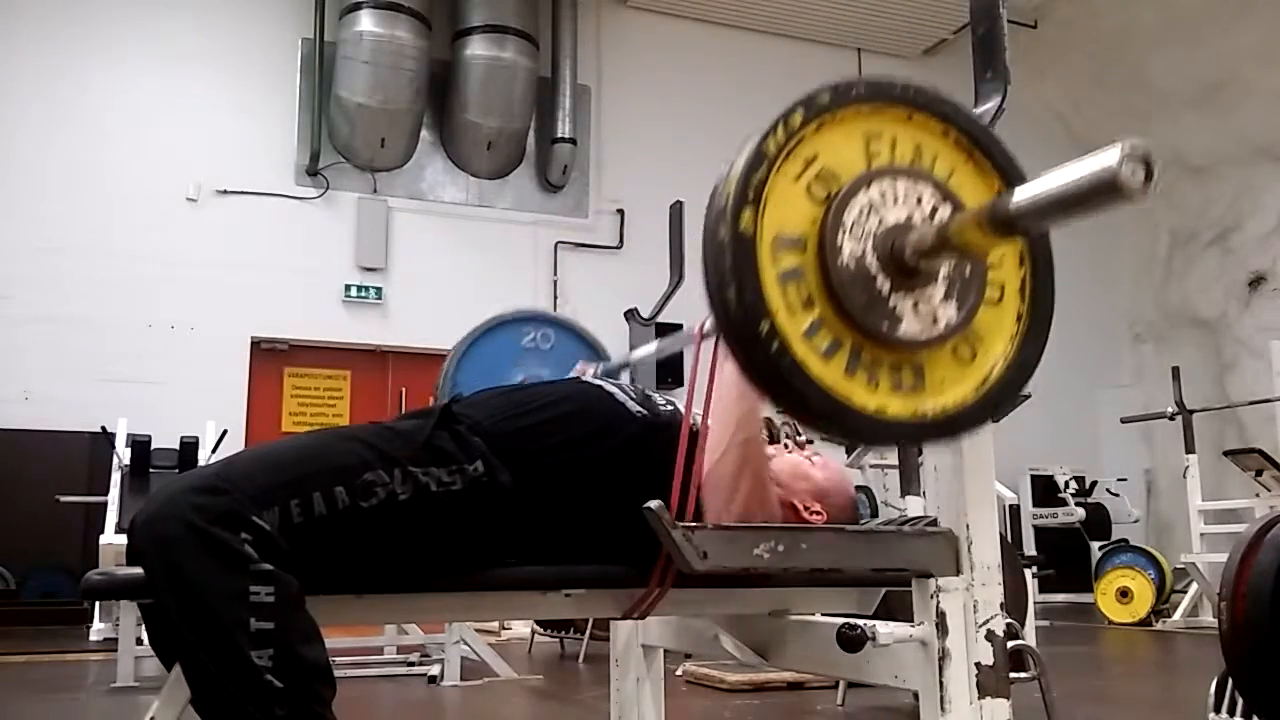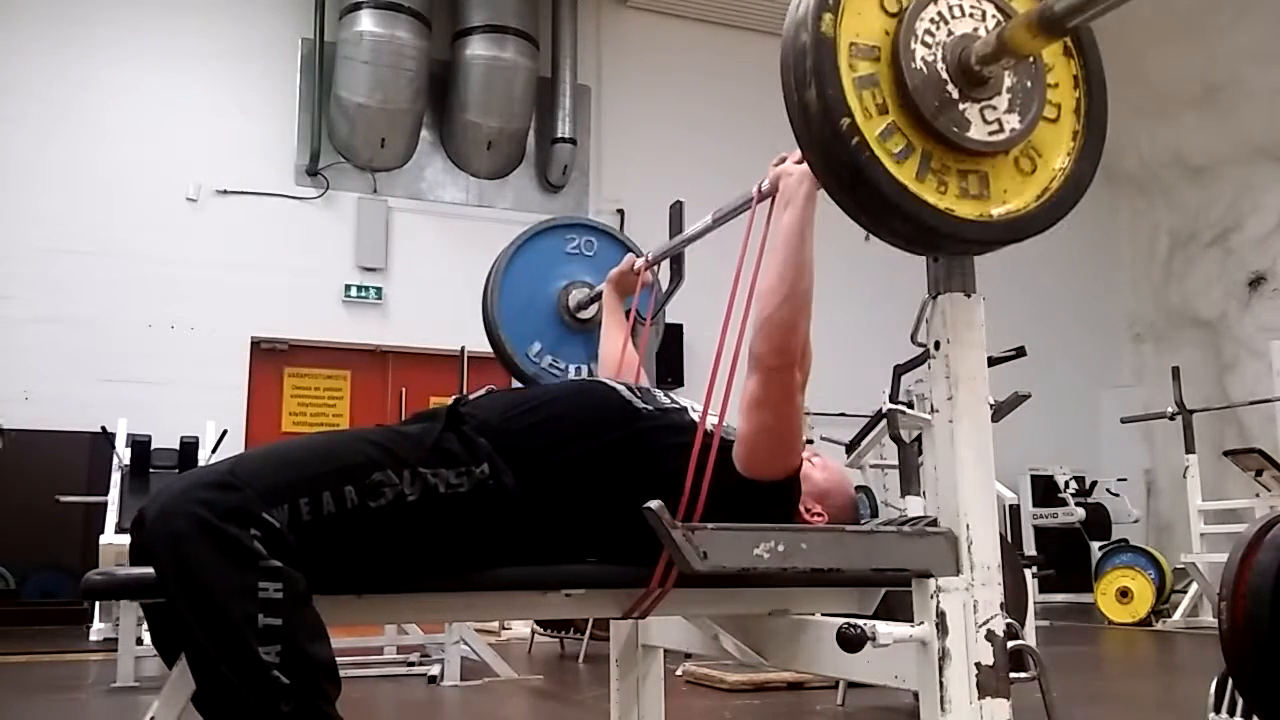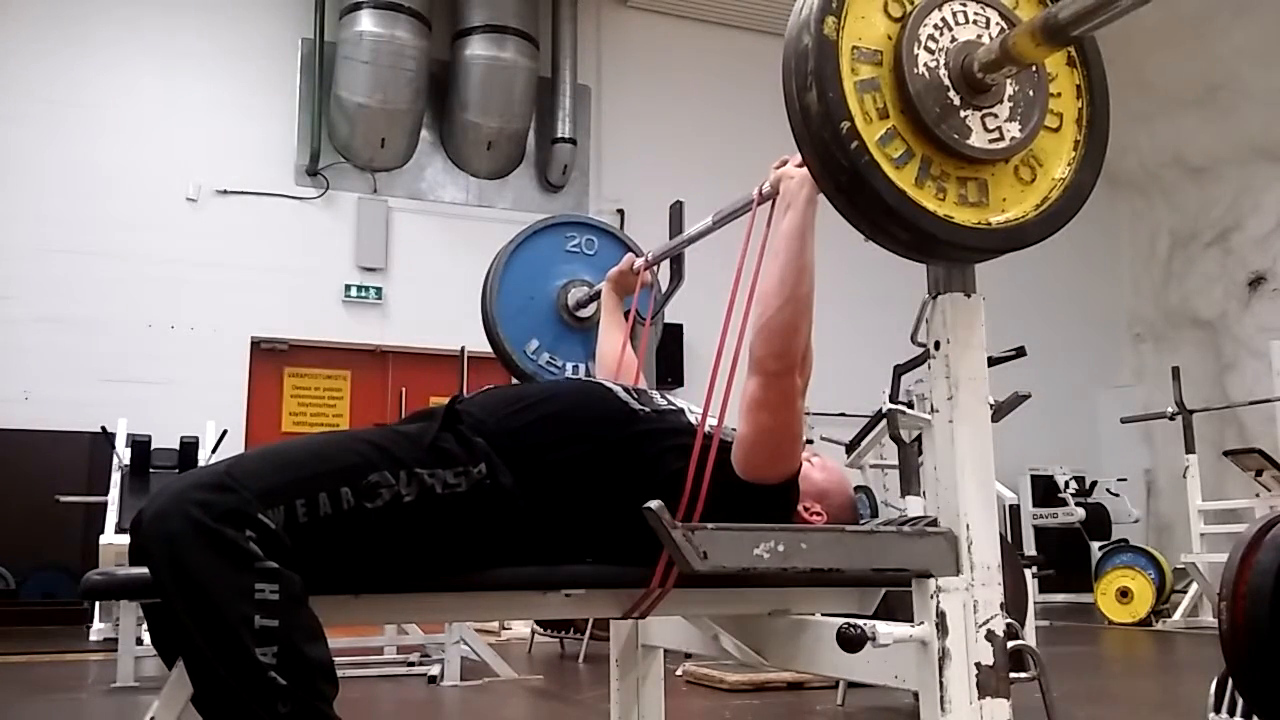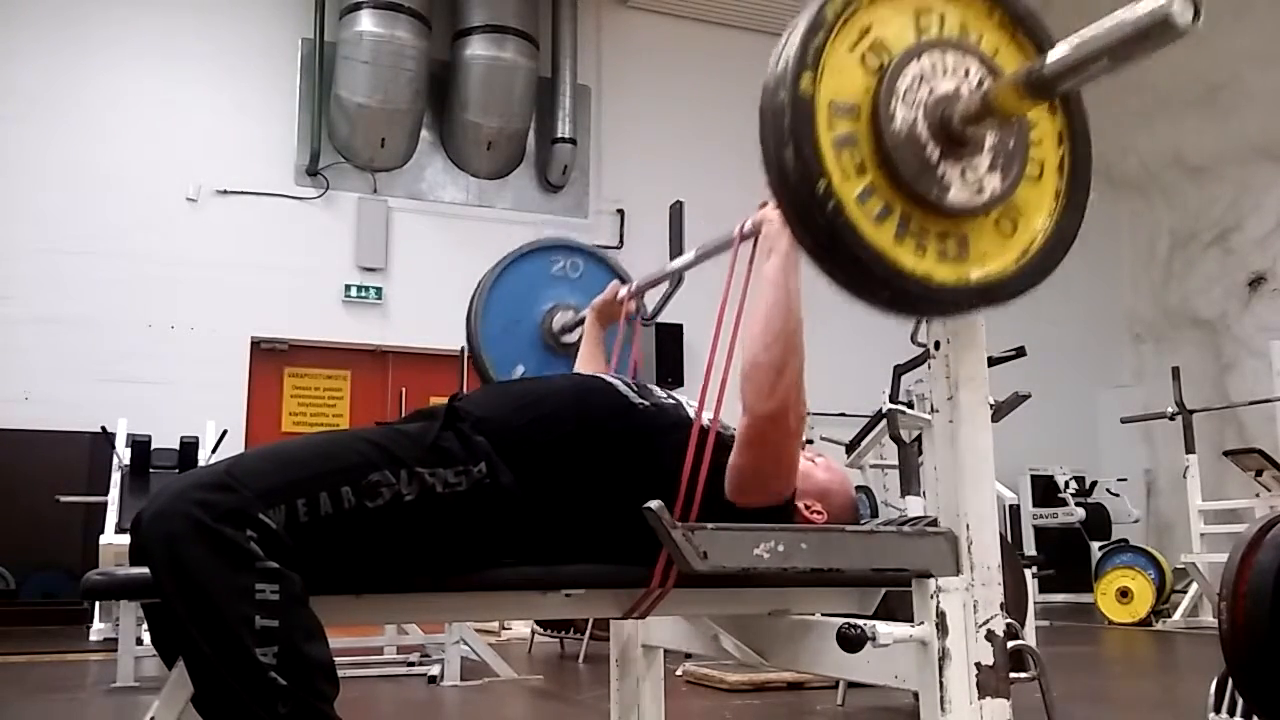
dt=0.7s
person 1, frame 1
left shoulder: (755, 504)
right shoulder: (701, 466)
left elbow: (730, 521)
right wrist: (584, 389)
left knee: (201, 522)
right knee: (178, 523)
person 1, frame 2
left shoulder: (751, 495)
right shoulder: (696, 458)
left elbow: (778, 364)
right elbow: (620, 404)
left wrist: (796, 198)
right wrist: (614, 300)
left knee: (206, 516)
right knee: (181, 519)
person 1, frame 3
left shoulder: (748, 496)
right shoulder: (698, 459)
left elbow: (778, 369)
right elbow: (619, 403)
left wrist: (797, 198)
right wrist: (613, 297)
left knee: (203, 515)
right knee: (178, 520)
person 1, frame 4
left shoulder: (753, 500)
right shoulder: (692, 457)
left elbow: (769, 409)
right elbow: (589, 418)
left wrist: (782, 242)
right wrist: (597, 326)
left knee: (204, 519)
right knee: (184, 520)
